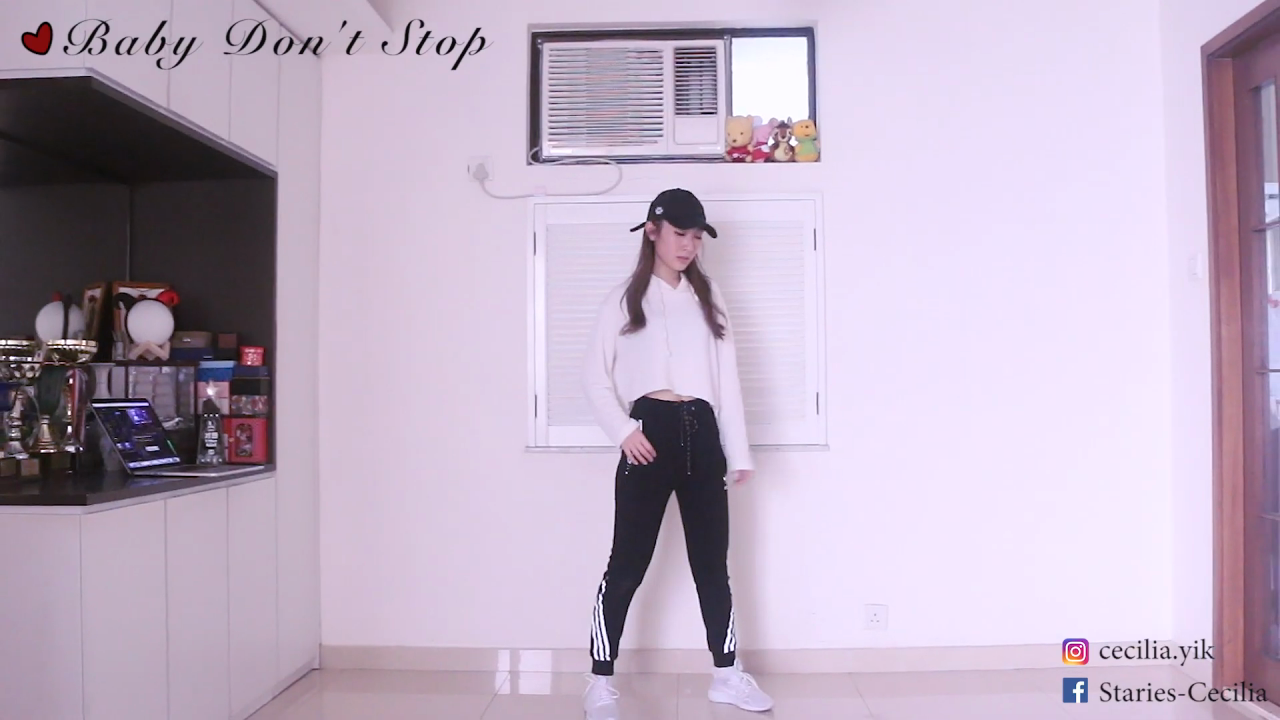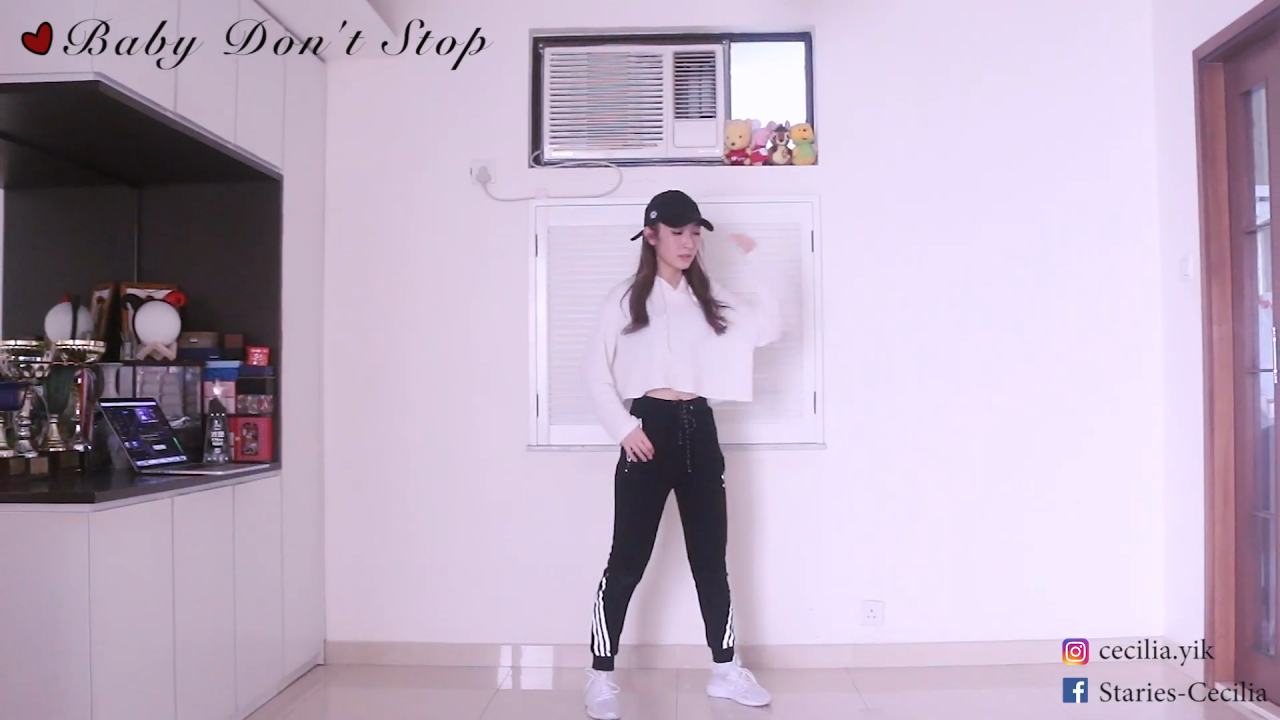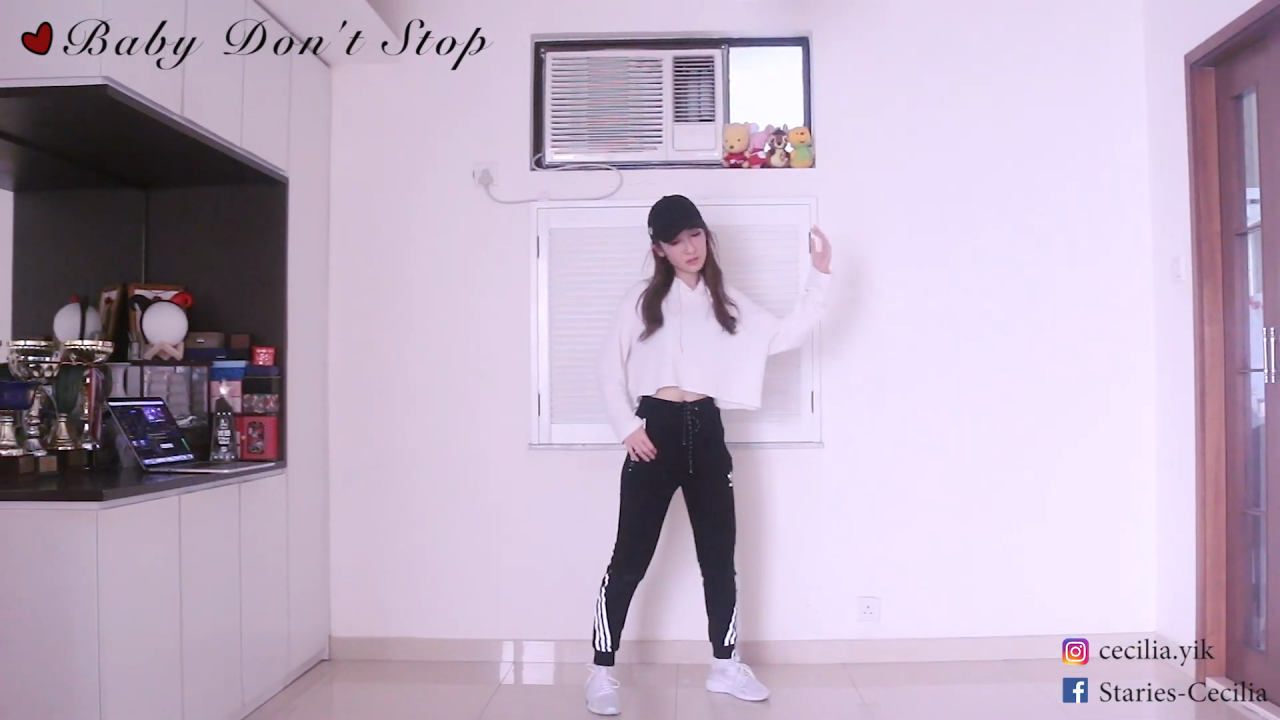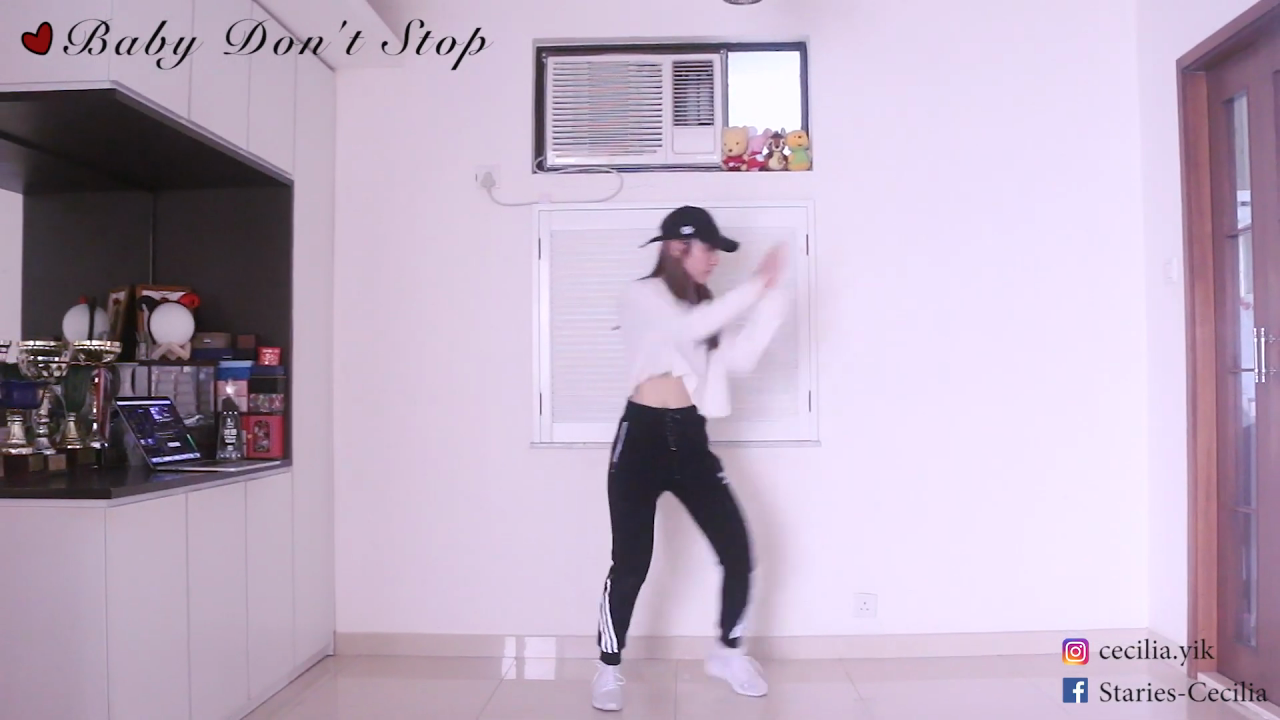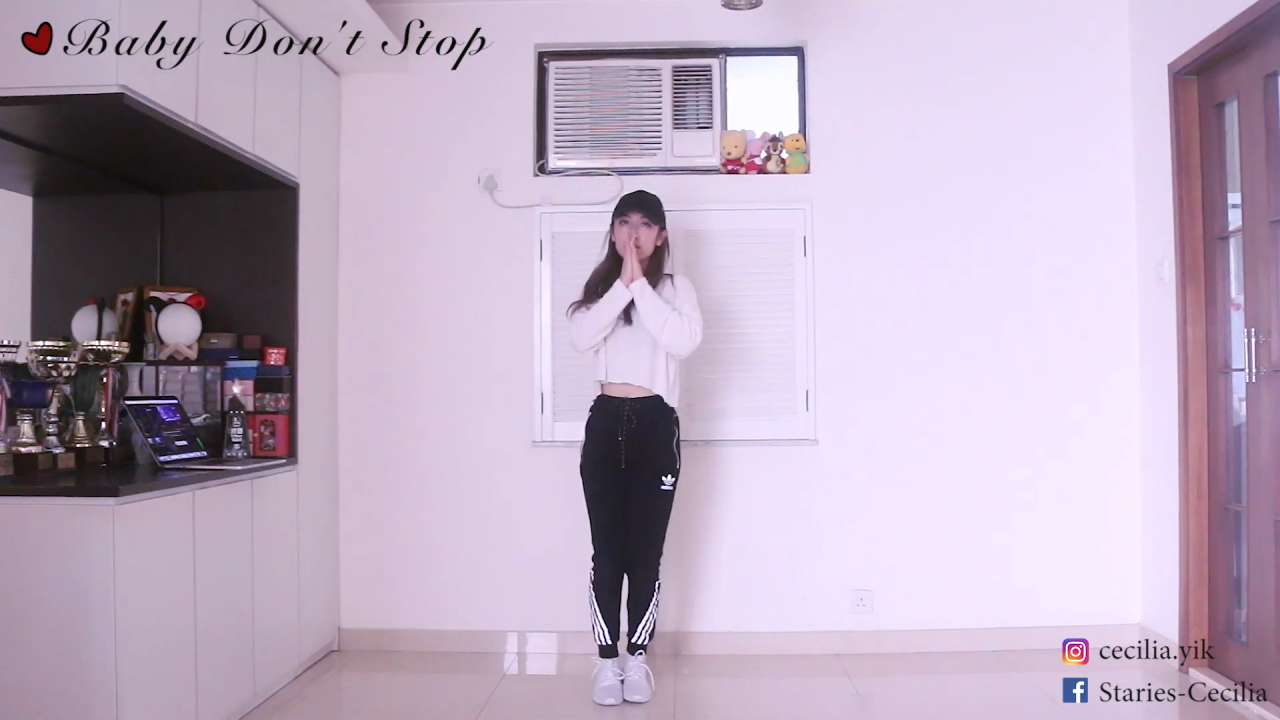
dt=1s
person 1, frame 1
left shoulder: (708, 296)
right shoulder: (625, 298)
left elbow: (726, 376)
right elbow: (595, 375)
left wrist: (739, 449)
right wrist: (623, 430)
left hip: (701, 432)
right hip: (650, 431)
left knee: (712, 561)
right knee: (627, 563)
left ankle: (726, 674)
person 1, frame 2
left shoulder: (709, 296)
right shoulder: (626, 298)
left elbow: (766, 327)
right elbow: (595, 371)
left wrist: (754, 265)
right wrist: (623, 428)
left hip: (699, 430)
right hip: (649, 430)
left knee: (710, 559)
right knee: (627, 560)
left ankle: (725, 669)
right ankle: (601, 676)
person 1, frame 3
left shoulder: (727, 301)
right shoulder: (641, 299)
left elbow: (786, 335)
right elbow: (610, 368)
left wrist: (819, 276)
right wrist: (627, 427)
left hip: (706, 433)
right hip: (656, 430)
left knee: (719, 558)
right knee: (630, 559)
left ankle: (725, 665)
right ankle: (602, 671)
person 1, frame 4
left shoulder: (705, 309)
right shoulder: (641, 296)
left elbow: (740, 359)
right elbow: (686, 328)
left wrist: (769, 296)
right wrist: (753, 287)
left hip: (690, 437)
right hip: (642, 434)
left knee: (737, 551)
right knee: (631, 562)
left ankle: (729, 653)
right ankle: (608, 668)
person 1, frame 5
left shoulder: (675, 287)
right shoulder: (599, 286)
left elbow: (683, 341)
right elbow: (582, 338)
left wrist: (639, 284)
right wrist: (622, 285)
left hip: (655, 424)
right hip: (606, 423)
left knee: (644, 555)
right knee: (607, 553)
left ankle: (636, 658)
right ankle: (607, 661)
